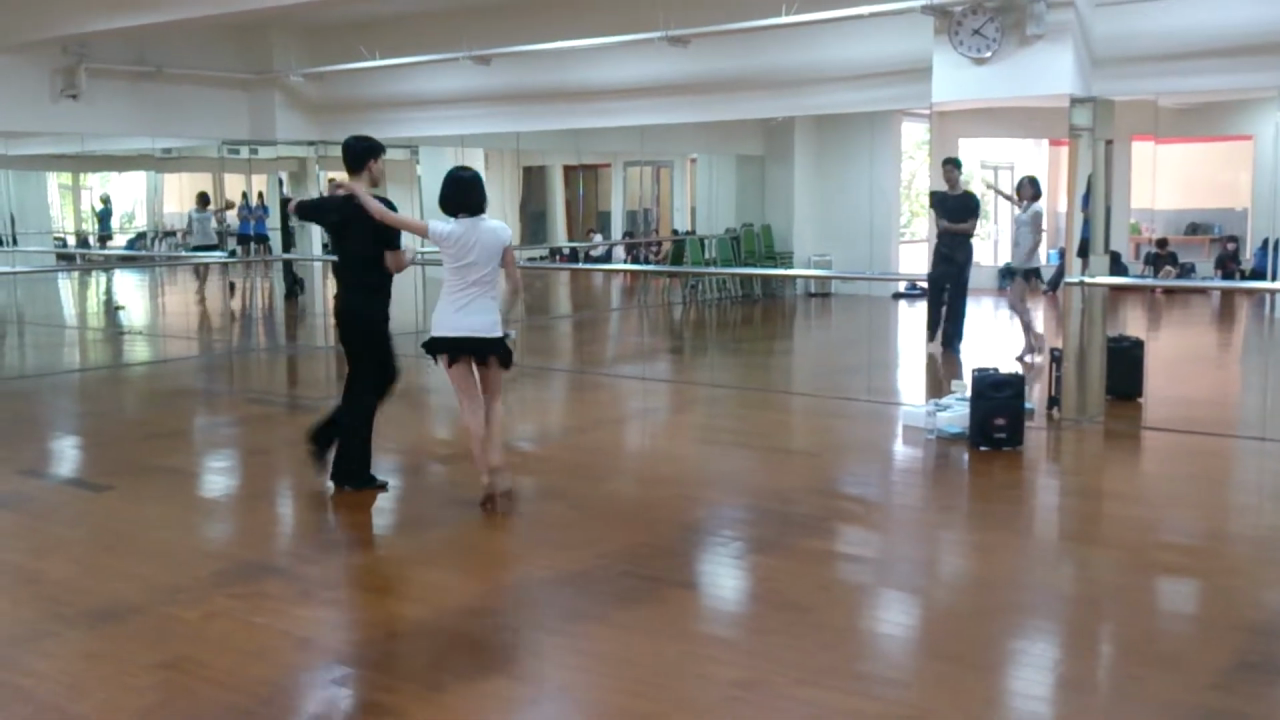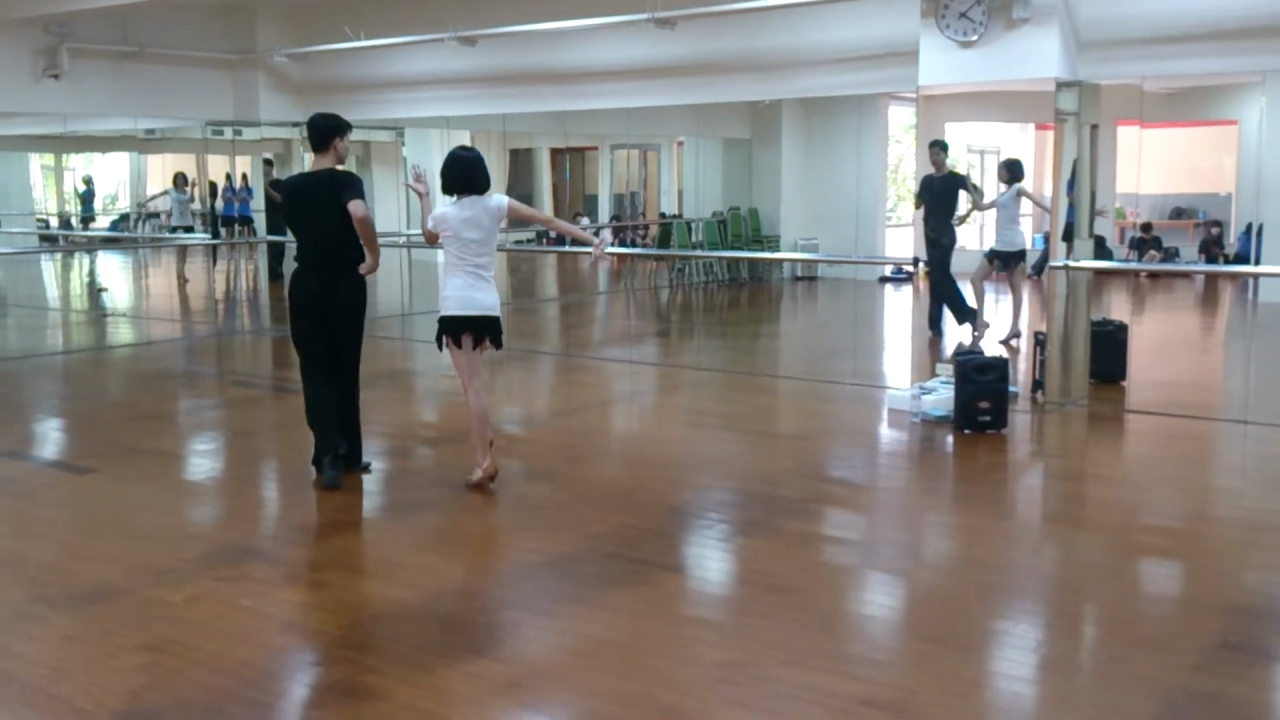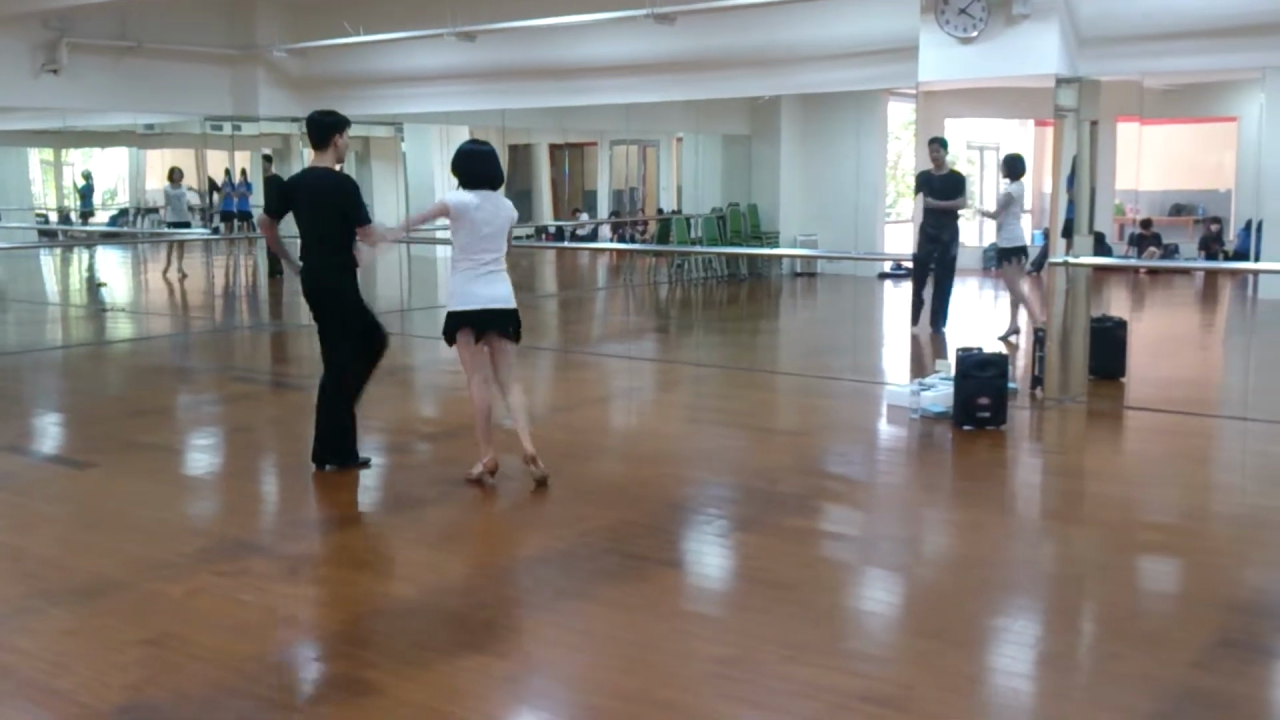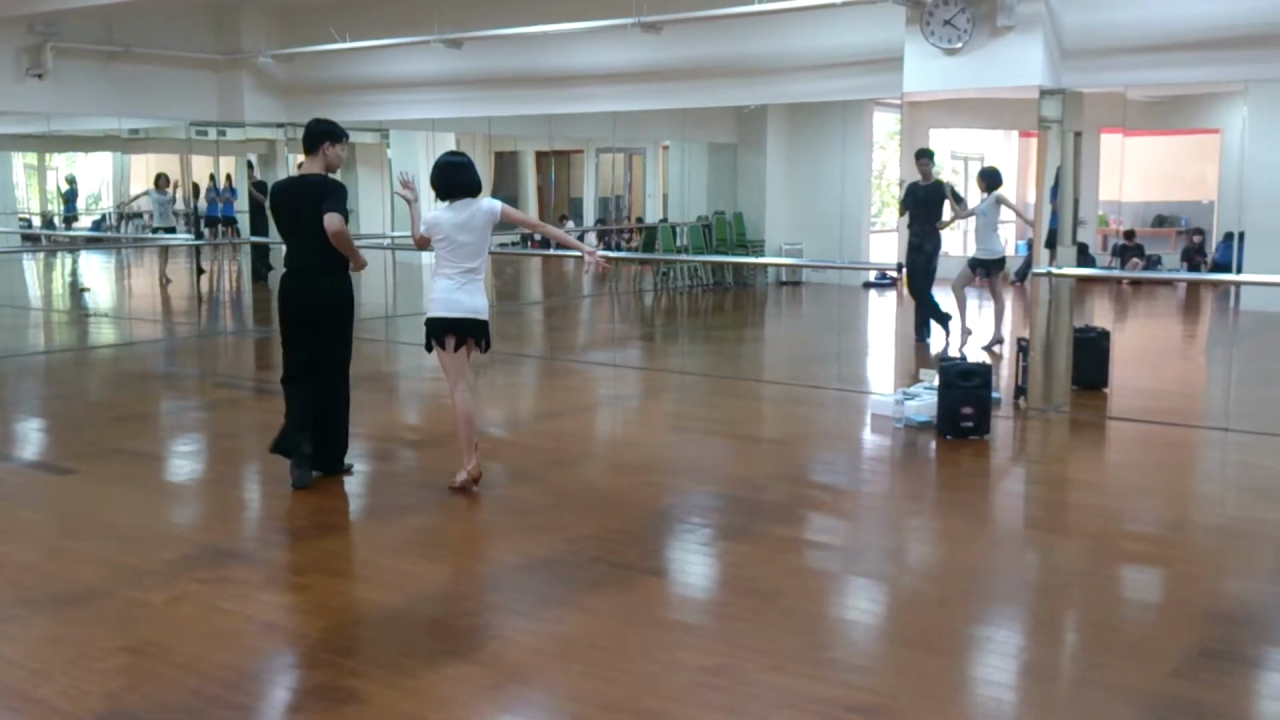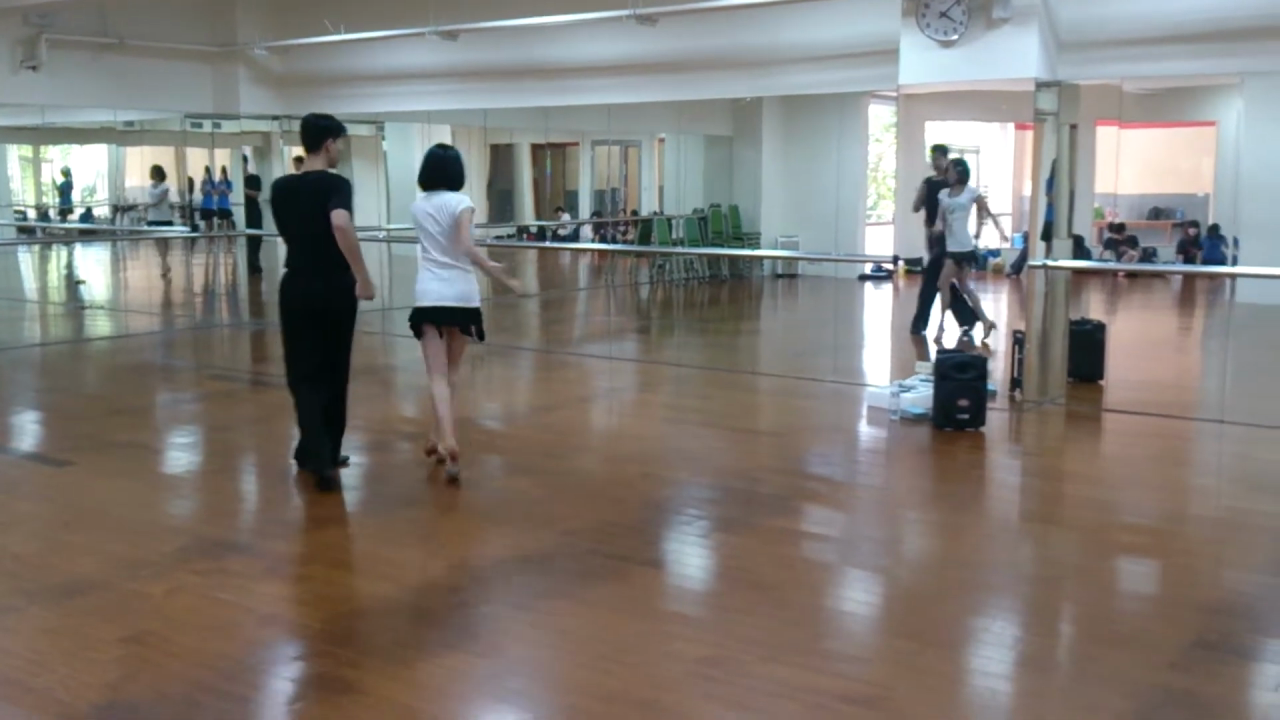
dt=0.7s
person 1, frame 1
left shoulder: (331, 204)
right shoulder: (379, 208)
left elbow: (295, 207)
right elbow: (395, 264)
right wrist: (407, 257)
left hip: (347, 305)
right hip: (369, 311)
left knee: (377, 377)
right knee: (365, 386)
left ankle: (324, 438)
right ankle: (352, 470)
person 1, frame 2
left shoulder: (290, 187)
right shoulder: (346, 181)
right elbow: (360, 215)
right wrist: (374, 255)
left hip: (305, 285)
right hip: (344, 285)
left knee: (315, 371)
right knee: (344, 370)
left ankle: (329, 453)
right ankle: (344, 453)
person 1, frame 3
left shoulder: (295, 183)
right shoulder: (342, 184)
left elbow: (266, 222)
right elbow: (366, 235)
left wrist: (287, 258)
right wrist: (380, 233)
left hip: (314, 277)
right hip: (337, 281)
left knee: (371, 340)
right knee: (341, 363)
right ankle: (335, 451)
person 1, frame 4
left shoulder: (279, 191)
right shoulder: (331, 188)
right elbow: (334, 227)
right wrist: (355, 259)
left hip: (293, 287)
right hip: (331, 288)
left knee: (297, 371)
right knee: (333, 373)
left ankle: (298, 449)
right ankle: (328, 457)
person 1, frame 5
left shoulder: (280, 189)
right shoulder: (335, 184)
right elbow: (340, 224)
right wrist: (363, 276)
left hip: (296, 289)
right hip: (335, 289)
left knee: (304, 375)
right knee: (332, 372)
left ankle: (318, 455)
right ankle: (321, 454)
person 2, frame 1
left shoulder: (443, 230)
right shoulder: (499, 231)
left elbow: (387, 217)
right elbow: (515, 285)
left wrist: (356, 188)
right wrist: (502, 314)
left hip: (448, 329)
right hip: (488, 328)
left knee: (469, 404)
right knee: (493, 399)
left ankle: (486, 478)
right ankle: (494, 469)
person 2, frame 2
left shoulder: (441, 214)
right shoulder: (495, 205)
left elbow: (429, 239)
right elbow: (547, 221)
left wrist: (424, 198)
right wrist: (588, 237)
left hip: (457, 306)
right hip: (487, 304)
left knee: (472, 385)
right knee: (473, 381)
left ankle: (484, 462)
right ankle: (483, 441)
person 2, frame 3
left shoulder: (457, 202)
right shoulder: (506, 207)
left elbow: (414, 222)
left hip: (466, 302)
right hip: (503, 301)
left knee: (479, 380)
right knee: (508, 380)
left ankle: (487, 458)
right ankle: (528, 449)
person 2, frame 4
left shoulder: (433, 220)
right shoulder: (487, 209)
left elbow: (419, 243)
right elbow: (539, 227)
left wrist: (412, 204)
right wrist: (583, 248)
left hip: (444, 308)
right hip: (475, 308)
left knee: (459, 386)
right knee: (461, 382)
left ankle: (470, 465)
right ankle: (469, 444)
person 2, frame 5
left shoulder: (418, 205)
right shoulder: (460, 203)
right elbow: (468, 249)
left wrist: (487, 265)
right wrist: (503, 279)
left hip: (429, 296)
right hip: (461, 296)
left knee: (437, 374)
right knee: (450, 372)
left ankle: (447, 443)
right ankle: (444, 442)
person 3, frame 1
left shoulder: (970, 198)
right shoulder: (938, 197)
left elbow: (971, 227)
left wrist: (949, 226)
left hip: (962, 249)
right hip: (942, 248)
left knee: (957, 296)
right knee: (935, 292)
left ankle: (951, 340)
right ankle: (932, 331)
person 3, frame 2
left shoulder: (954, 178)
right shoulder: (926, 180)
left elbow: (978, 194)
right elbow: (917, 205)
right wrist: (916, 192)
left hip: (945, 232)
right hip: (930, 231)
left knee: (938, 277)
right knee: (942, 276)
left ankle: (935, 324)
right ankle: (968, 315)
person 3, frame 3
left shoulder: (956, 178)
right shoulder: (923, 176)
left elbow: (961, 203)
left wrist: (937, 203)
left hip: (948, 229)
right hip: (928, 227)
left knee: (944, 275)
right knee: (920, 264)
left ankle: (938, 319)
right ankle: (916, 306)
person 3, frame 4
left shoulder: (941, 187)
right shoulder: (912, 188)
left elbow: (963, 205)
right elbow: (901, 212)
right wrist: (899, 193)
left hip: (931, 239)
right hip: (914, 239)
left knee: (923, 285)
right knee: (913, 285)
left ankle: (922, 329)
right ankle: (941, 318)
person 3, frame 5
right shoulder: (927, 183)
right elbow: (916, 209)
right wrist: (921, 195)
left hip: (945, 234)
right hip: (933, 234)
left knee: (930, 278)
right knee: (940, 279)
left ankle: (920, 322)
person 4, frame 1
left shoulder: (1036, 210)
right shoulder: (1023, 207)
left elbow: (1038, 239)
right elbow: (1012, 198)
left wrist: (1024, 261)
right wrist: (996, 189)
left hip: (1028, 264)
right hip: (1017, 263)
left knee: (1015, 302)
right knee: (1018, 302)
left ankle: (1033, 336)
right ankle: (1030, 341)
person 4, frame 2
left shoulder: (1016, 189)
right shoulder: (1002, 195)
left elbow: (1034, 199)
right elbow: (980, 206)
left wrist: (1050, 211)
left hip: (1010, 245)
right hip: (1003, 245)
left knee: (977, 278)
right knee: (1015, 287)
left ankle: (981, 320)
right ankle: (1014, 327)
person 4, frame 3
left shoulder: (1011, 190)
right shoulder: (1018, 186)
left elbow: (996, 215)
left wrist: (981, 211)
left hip: (1010, 242)
right hip: (1011, 241)
left knee: (1013, 285)
right knee: (1013, 284)
left ankle: (1035, 319)
right ankle: (1014, 324)
person 4, frame 4
left shoulder: (996, 197)
right shoulder: (983, 203)
left elbow: (1013, 208)
right elbow: (961, 214)
left wrist: (1027, 220)
left hip: (990, 254)
right hip: (987, 254)
left knee: (957, 286)
right knee: (997, 294)
left ankle: (964, 327)
right ankle: (997, 334)
person 4, frame 5
left shoulder: (972, 192)
right shoulder: (944, 194)
left elbow: (987, 213)
right elbow: (941, 218)
left wrist: (1000, 230)
right wrist: (938, 225)
left hip: (962, 247)
right hip: (951, 246)
left knee: (943, 283)
right knee: (963, 286)
left ankle: (942, 324)
right ankle: (985, 320)
